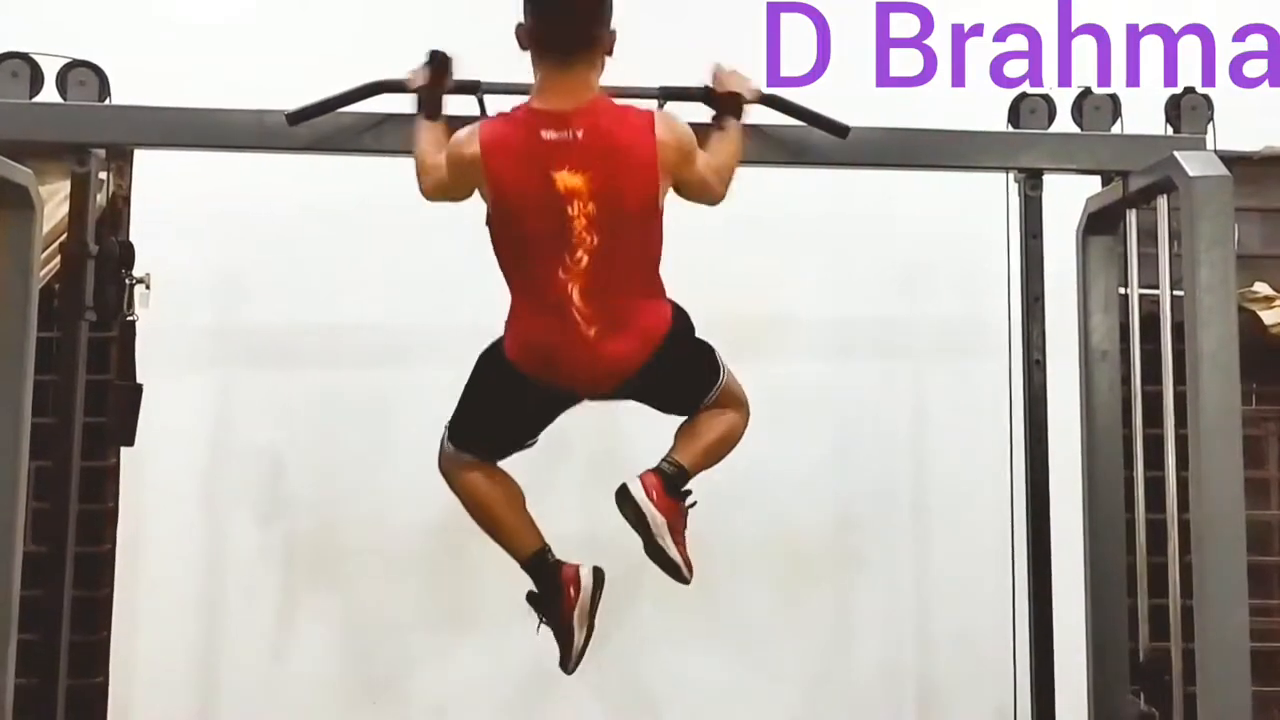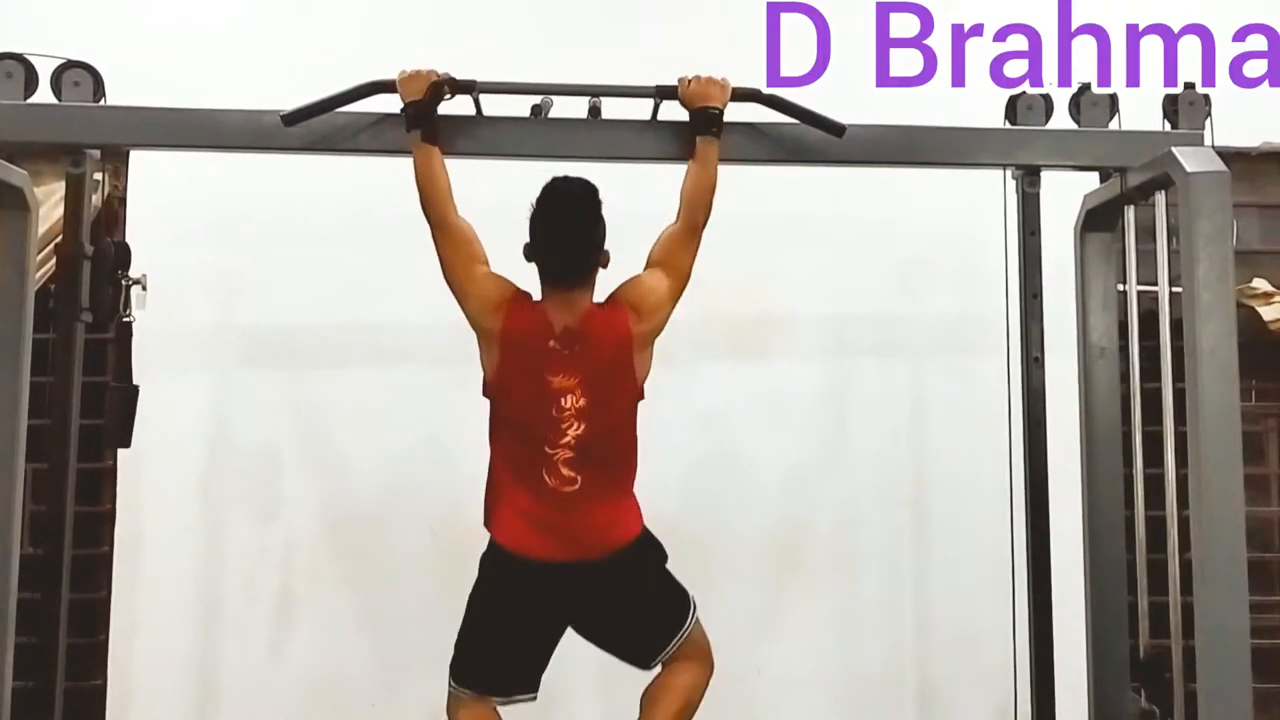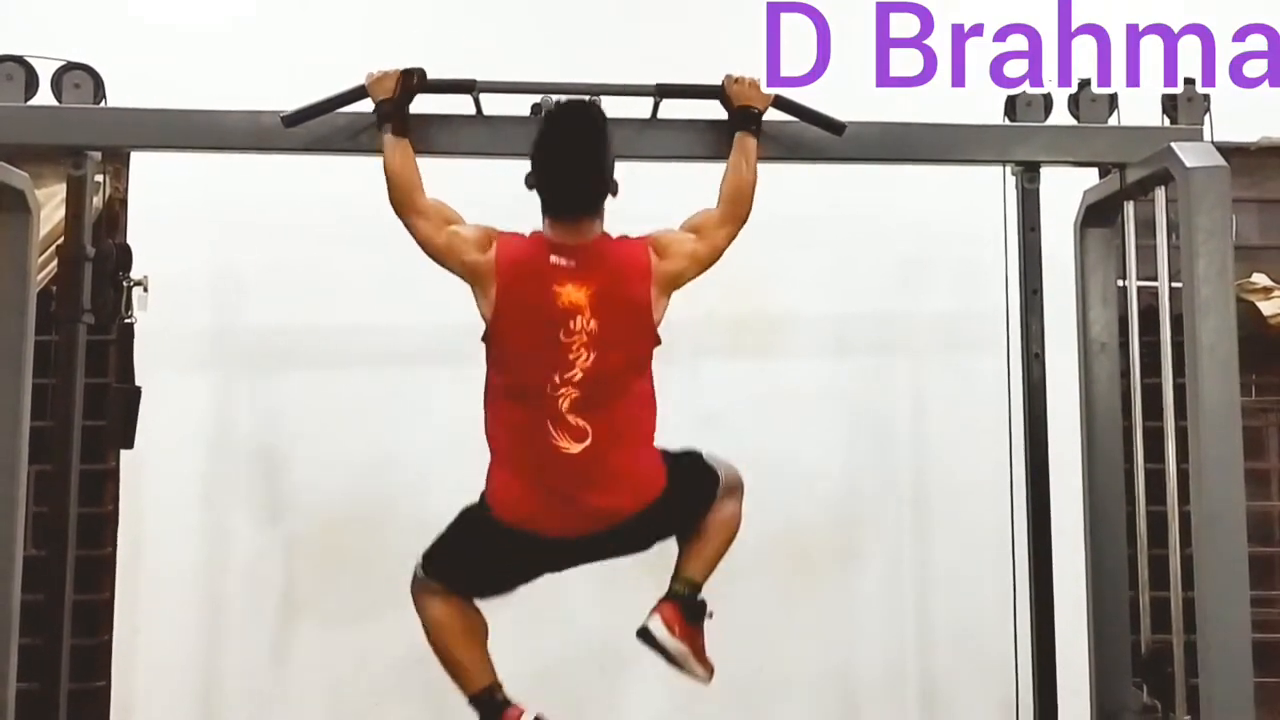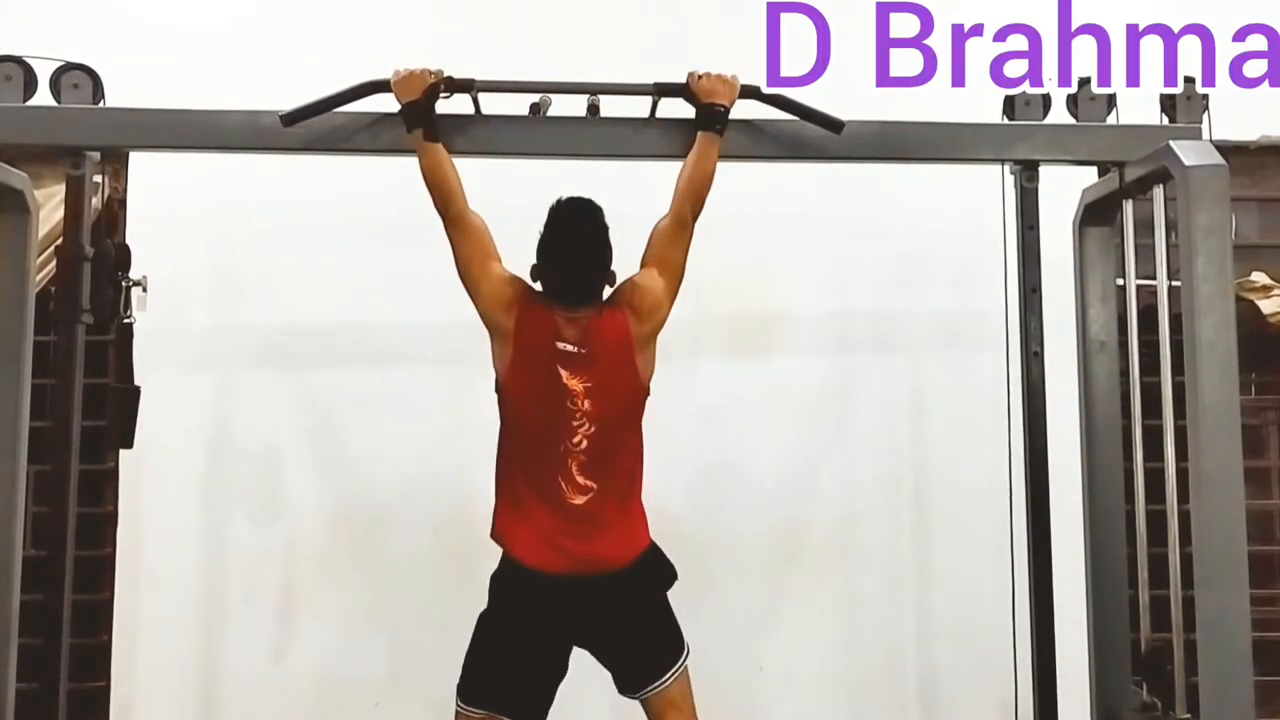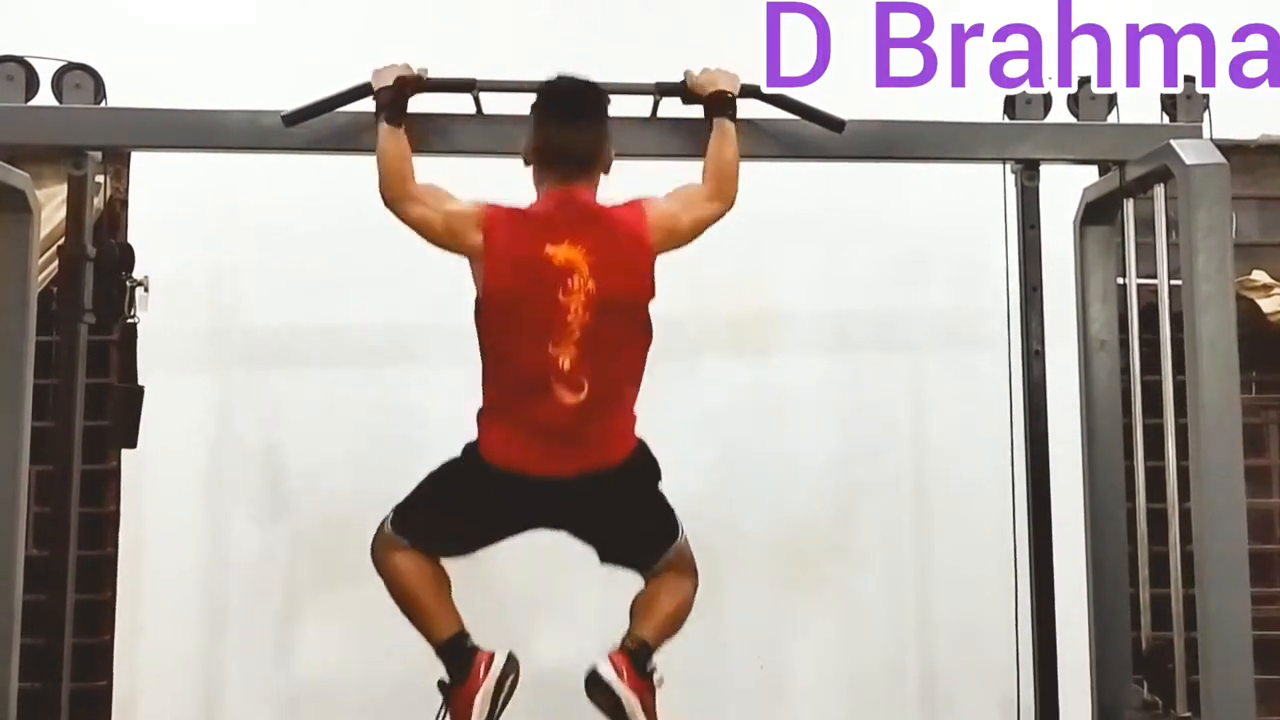
dt=1s
person 1, frame 1
left shoulder: (487, 147)
right shoulder: (654, 136)
left elbow: (433, 176)
right elbow: (715, 182)
left wrist: (427, 103)
right wrist: (732, 108)
left hip: (532, 359)
right hip: (641, 348)
left knee: (461, 459)
right knee: (729, 406)
left ankle: (554, 579)
right ankle: (665, 482)
person 1, frame 2
left shoulder: (498, 321)
right shoulder: (634, 323)
left elbow: (443, 219)
right elbow: (690, 224)
left wrist: (420, 119)
right wrist: (707, 123)
left hip: (518, 564)
right hip: (615, 558)
right knee: (692, 659)
person 1, frame 3
left shoulder: (492, 265)
right shoulder: (650, 267)
left elbow: (412, 208)
right elbow: (729, 217)
left wrist: (391, 116)
right wrist: (746, 122)
left hip: (519, 522)
right hip: (631, 504)
left knee: (434, 589)
right knee: (724, 487)
right ankle: (679, 607)
person 1, frame 4
left shoulder: (510, 324)
right shoulder: (637, 325)
left elbow: (456, 215)
right elbow: (682, 218)
left wrist: (419, 118)
right wrist: (712, 118)
left hip: (530, 581)
right hip: (624, 576)
person 1, frame 5
left shoulder: (488, 234)
right shoulder: (641, 230)
left elbow: (399, 194)
right elbow: (719, 194)
left wrist: (392, 104)
right wrist: (720, 105)
left hip: (505, 469)
right hip: (609, 471)
left knee: (396, 544)
right knee: (677, 574)
left ankle: (468, 666)
right ankle: (629, 665)
